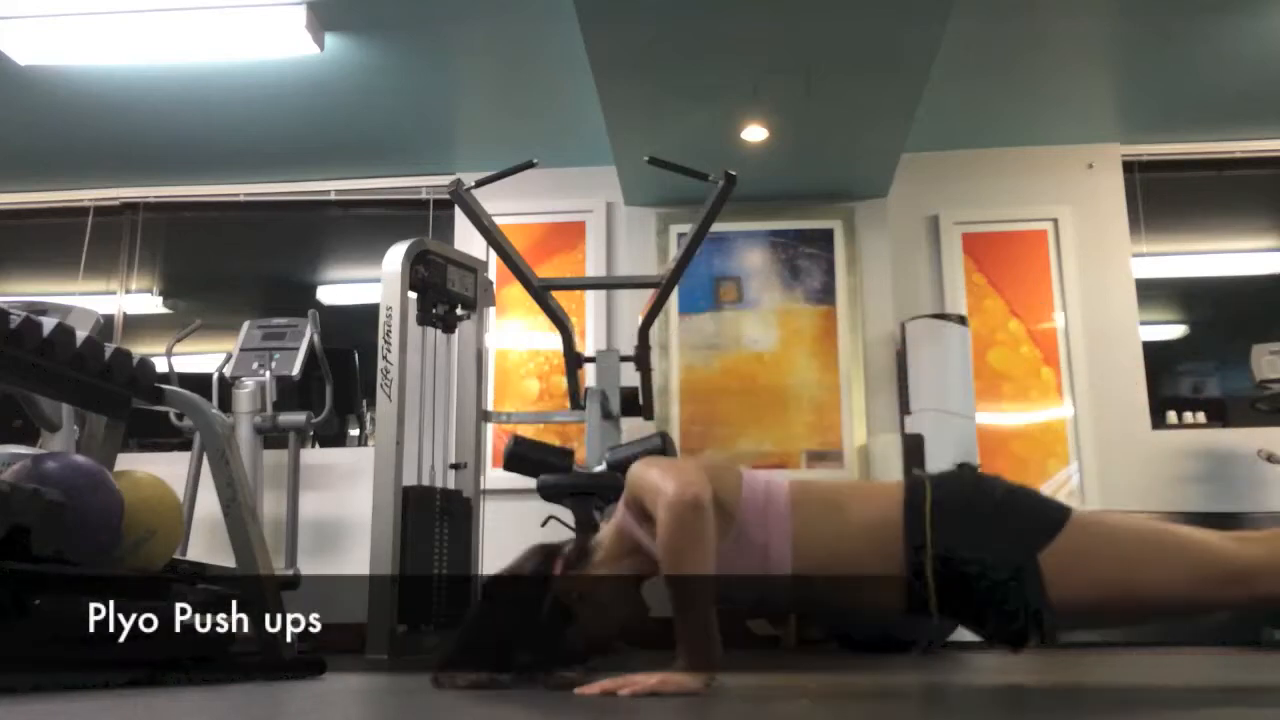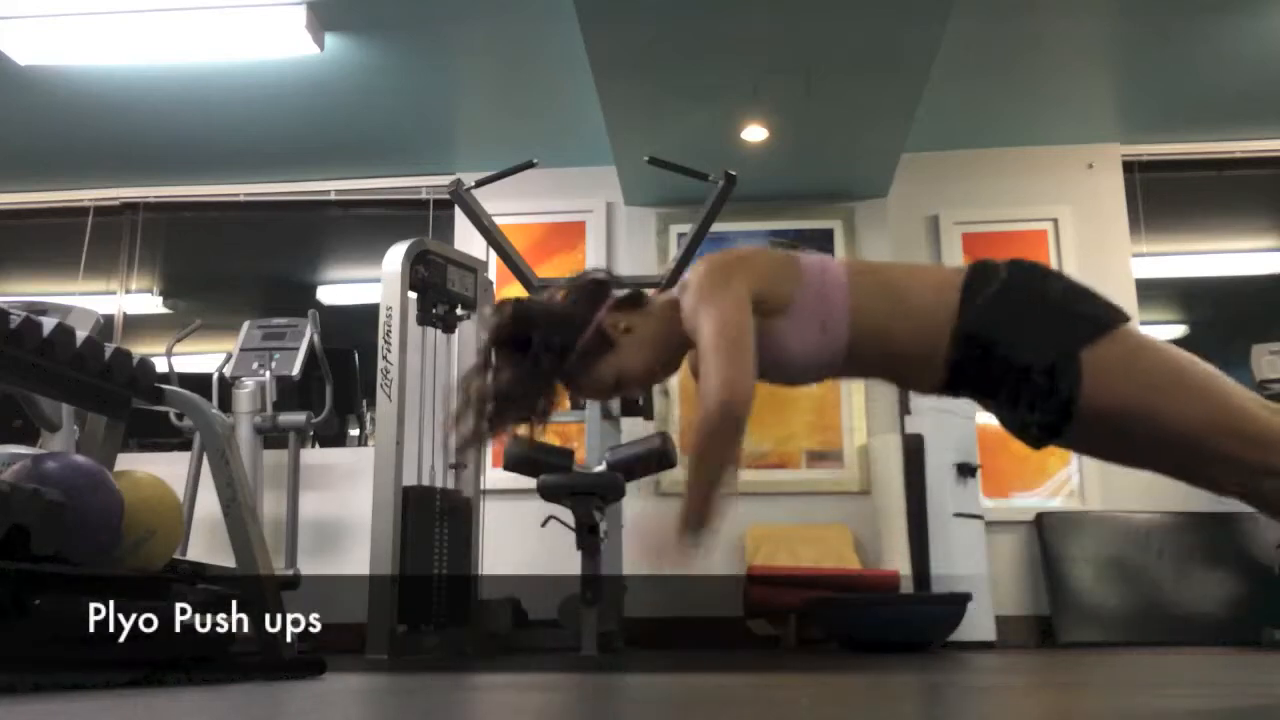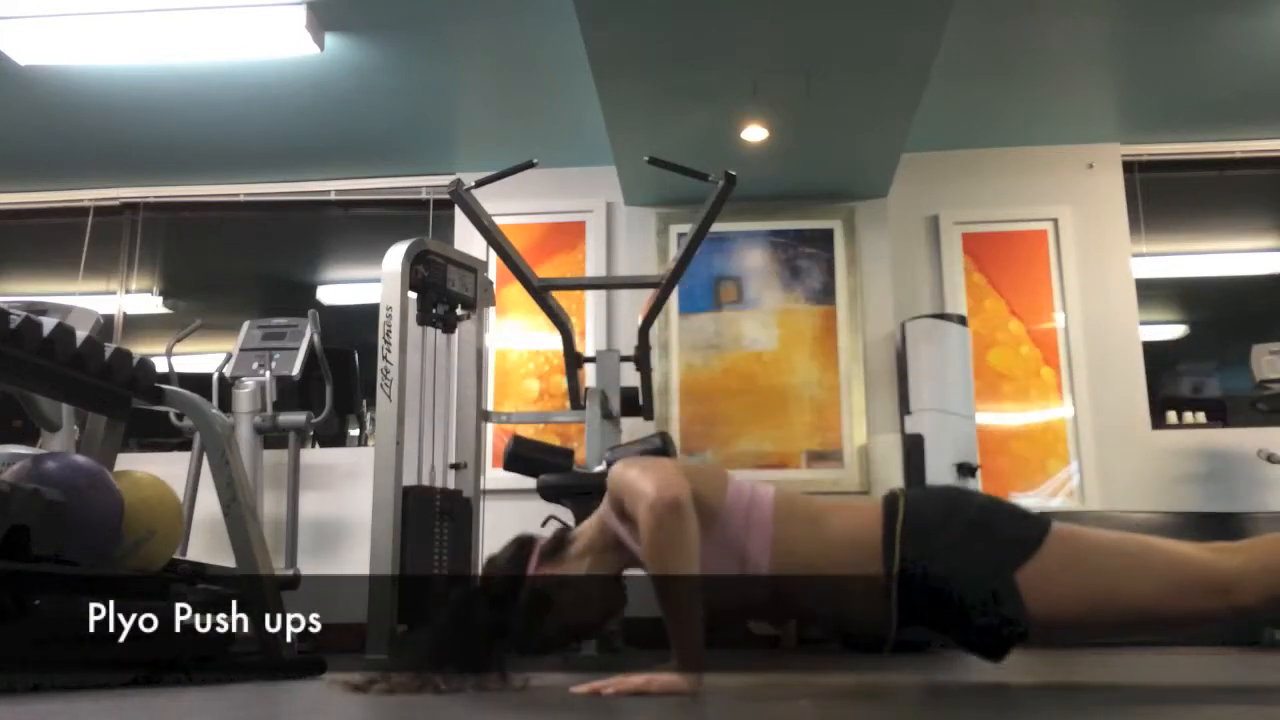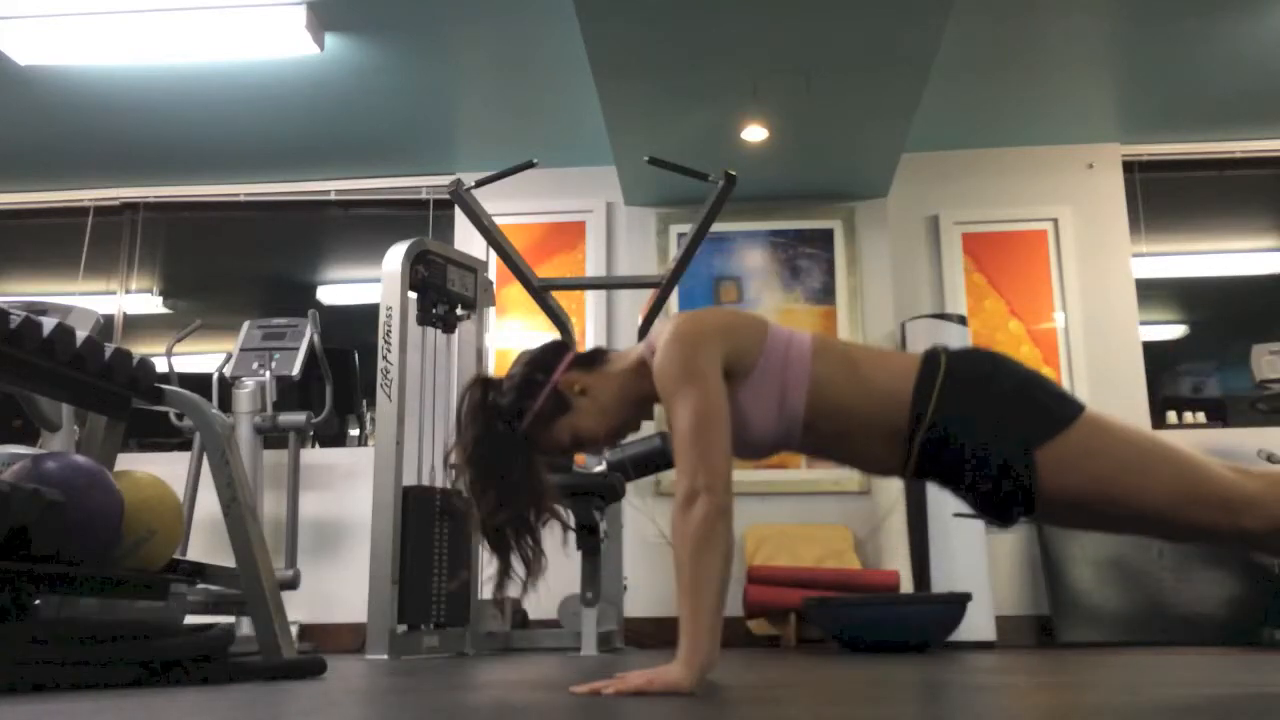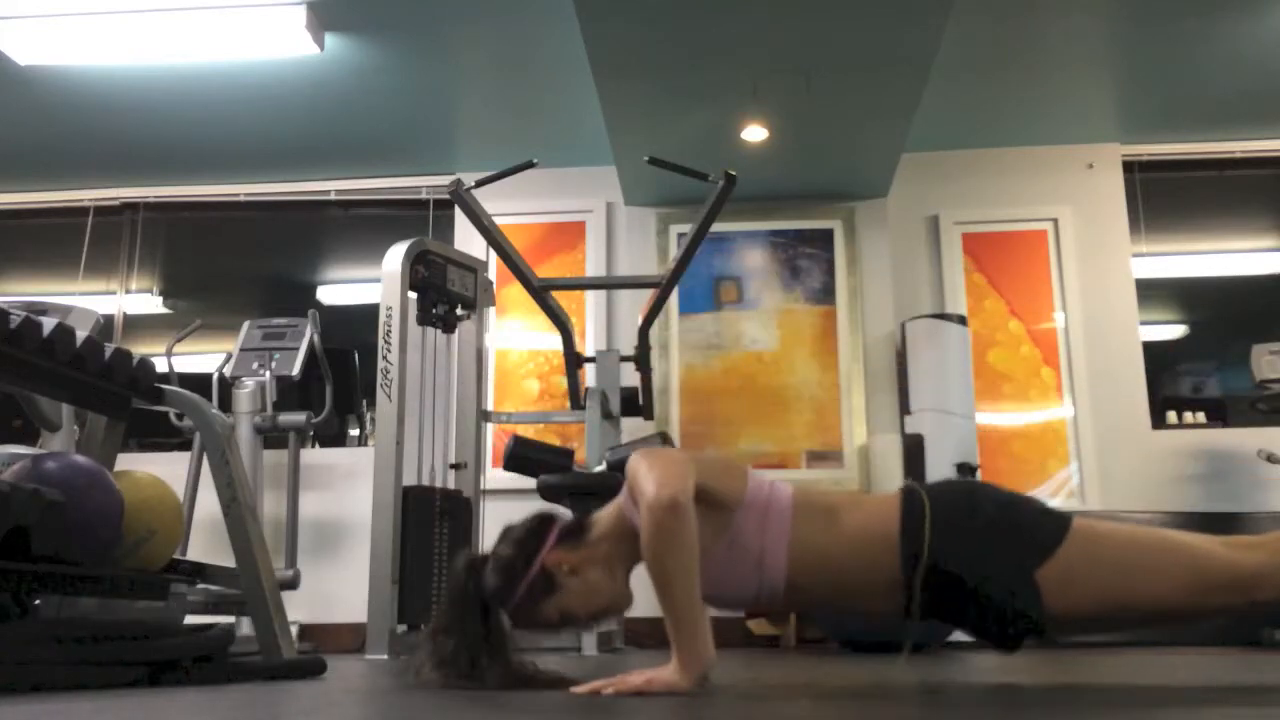
dt=0.7s
person 1, frame 1
left shoulder: (647, 487)
right shoulder: (647, 539)
left elbow: (689, 507)
left wrist: (694, 665)
left hip: (961, 542)
right hip: (939, 547)
person 1, frame 2
left shoulder: (714, 289)
right shoulder: (702, 331)
left elbow: (728, 407)
right elbow: (720, 428)
left wrist: (679, 547)
left hip: (1019, 332)
right hip: (999, 345)
person 1, frame 3
left shoulder: (627, 526)
right shoulder: (610, 548)
left elbow: (670, 502)
left wrist: (684, 666)
left hip: (935, 560)
right hip: (915, 556)
person 1, frame 4
left shoulder: (685, 346)
right shoulder: (669, 379)
left elbow: (703, 504)
right elbow: (702, 507)
left wrist: (690, 664)
right wrist: (696, 649)
left hip: (974, 416)
right hip: (951, 435)
person 1, frame 5
left shoulder: (648, 468)
right shoulder: (639, 522)
left elbow: (668, 511)
left wrist: (688, 664)
left hip: (960, 546)
right hip: (938, 551)
